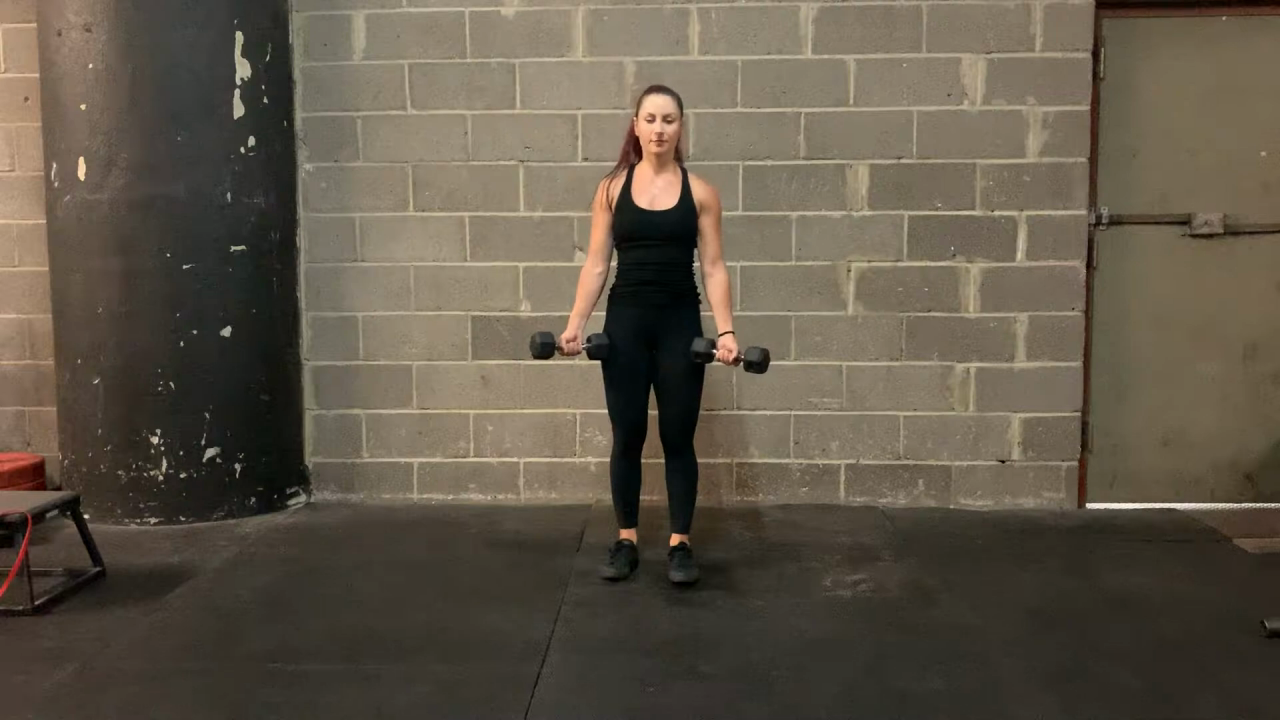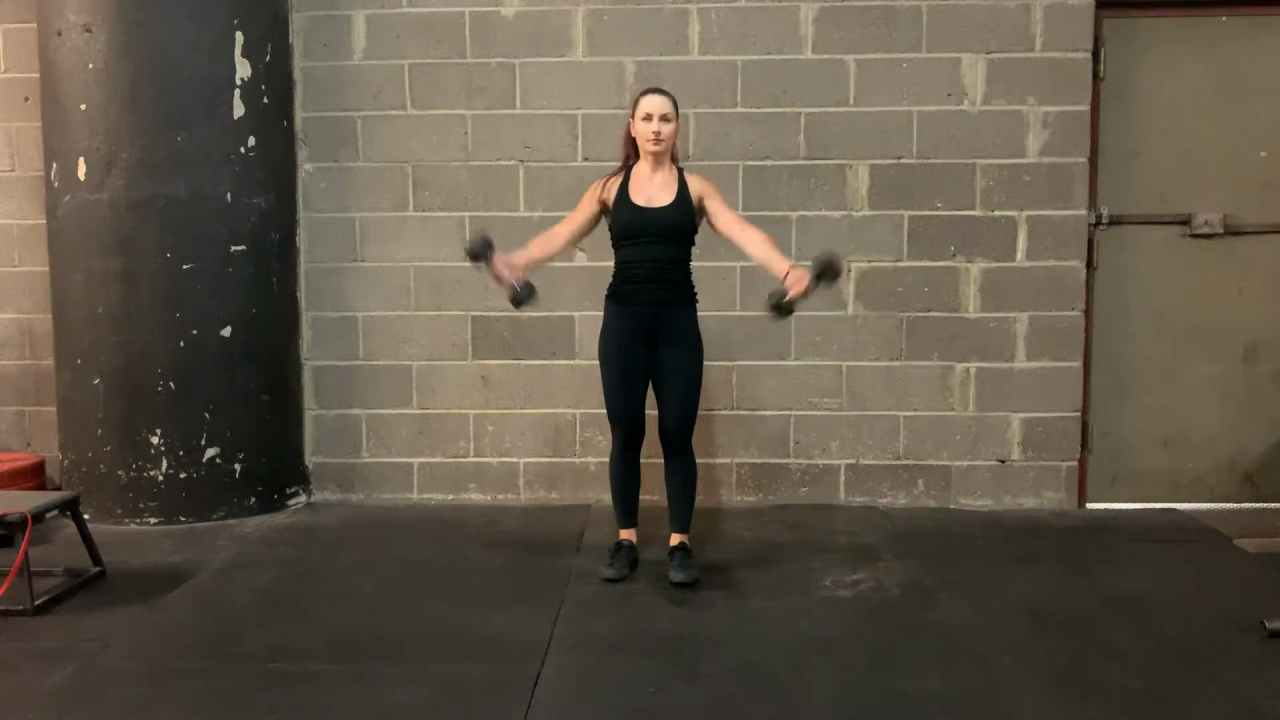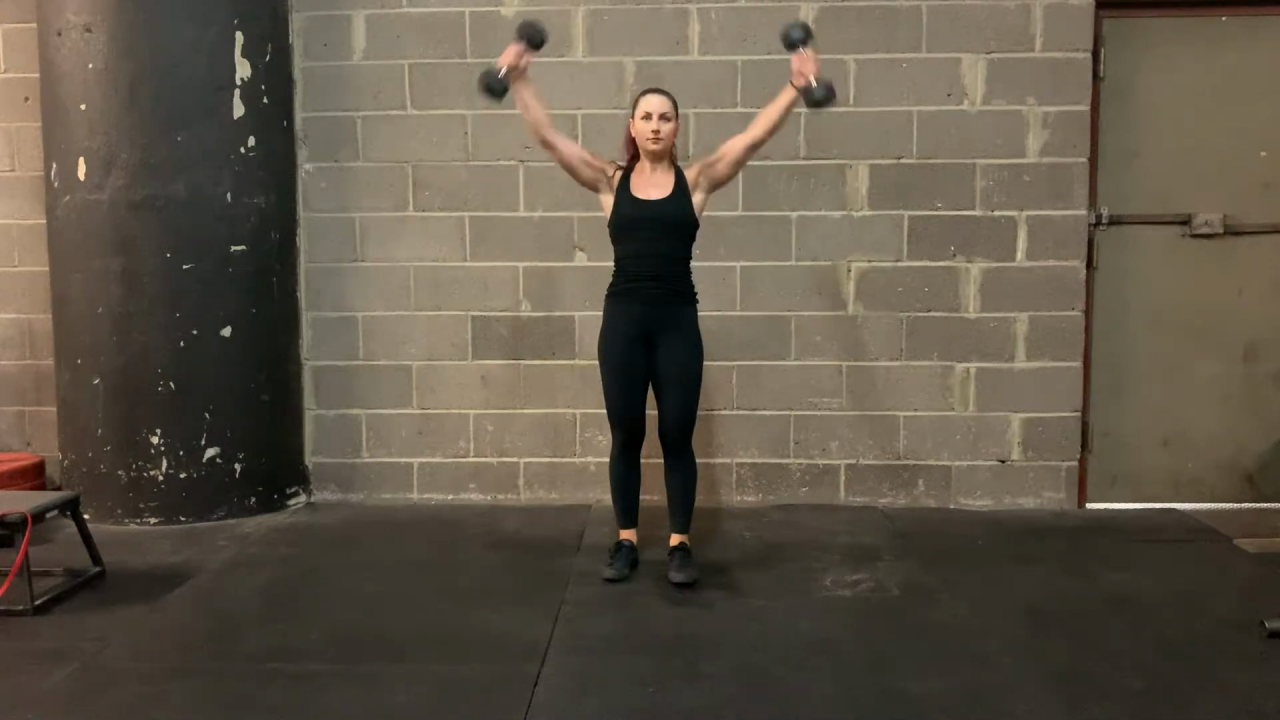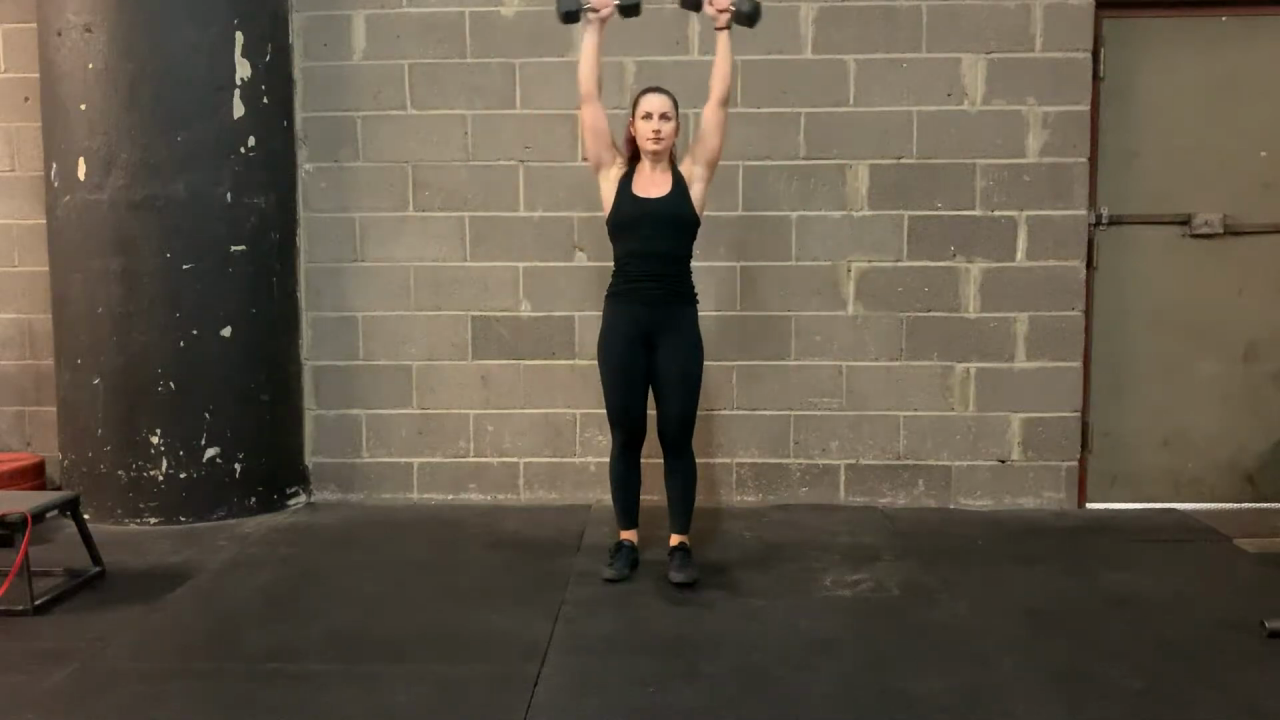
dt=0.4s
person 1, frame 1
left shoulder: (700, 191)
right shoulder: (612, 187)
left elbow: (713, 266)
right elbow: (596, 262)
left wrist: (726, 329)
right wrist: (575, 323)
left hip: (680, 320)
right hip: (625, 319)
left knee: (678, 438)
right knee: (627, 436)
left ankle: (680, 543)
right ankle: (626, 540)
person 1, frame 2
left shoulder: (695, 186)
right shoulder: (609, 186)
left elbow: (741, 231)
right elbow: (565, 233)
left wrist: (787, 269)
right wrist: (517, 262)
left hip: (678, 319)
right hip: (623, 319)
left knee: (677, 435)
right knee: (626, 434)
left ankle: (680, 542)
right ankle: (625, 539)
person 1, frame 3
left shoulder: (695, 182)
right shoulder: (610, 181)
left elbow: (752, 137)
right elbow: (549, 136)
left wrist: (794, 88)
right wrist: (519, 80)
left hip: (676, 320)
right hip: (623, 319)
left knee: (677, 436)
right knee: (626, 434)
left ankle: (679, 542)
right ankle: (625, 539)
person 1, frame 4
left shoulder: (692, 177)
right shoulder: (612, 176)
left elbow: (720, 101)
right elbow: (588, 98)
left hip: (677, 320)
right hip: (623, 318)
left knee: (677, 437)
right knee: (626, 436)
left ankle: (680, 543)
right ankle: (626, 540)
